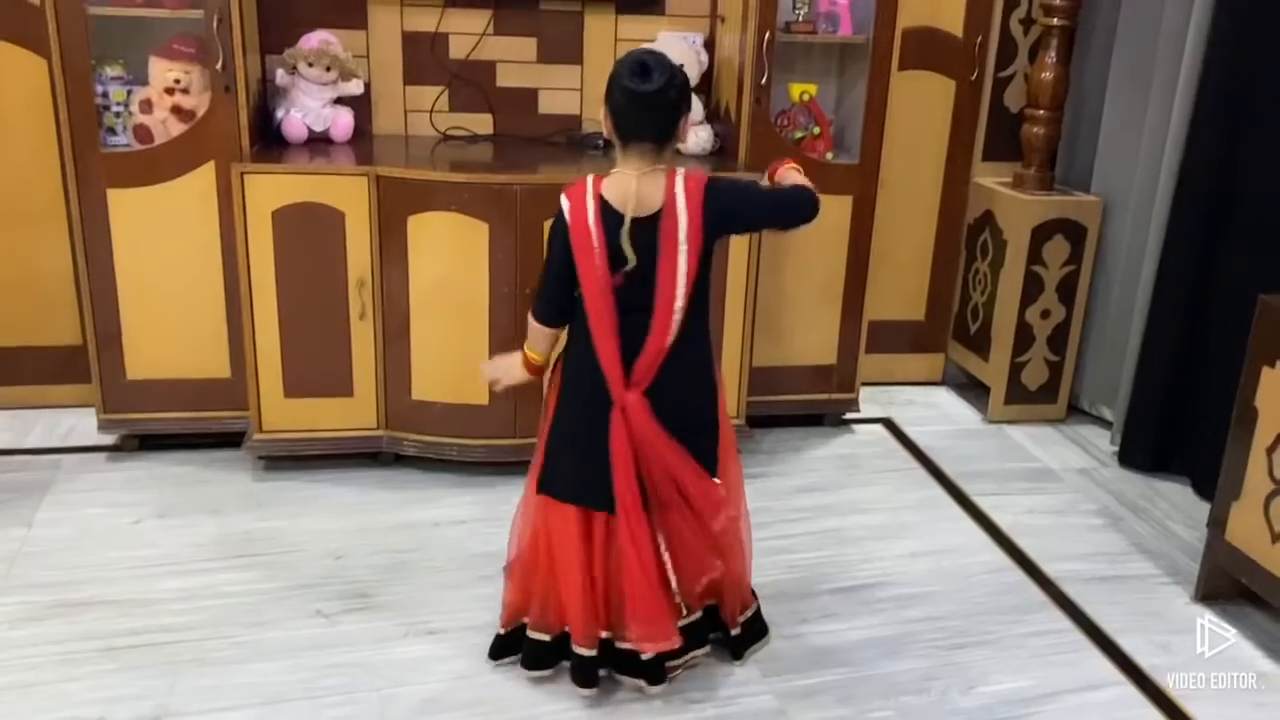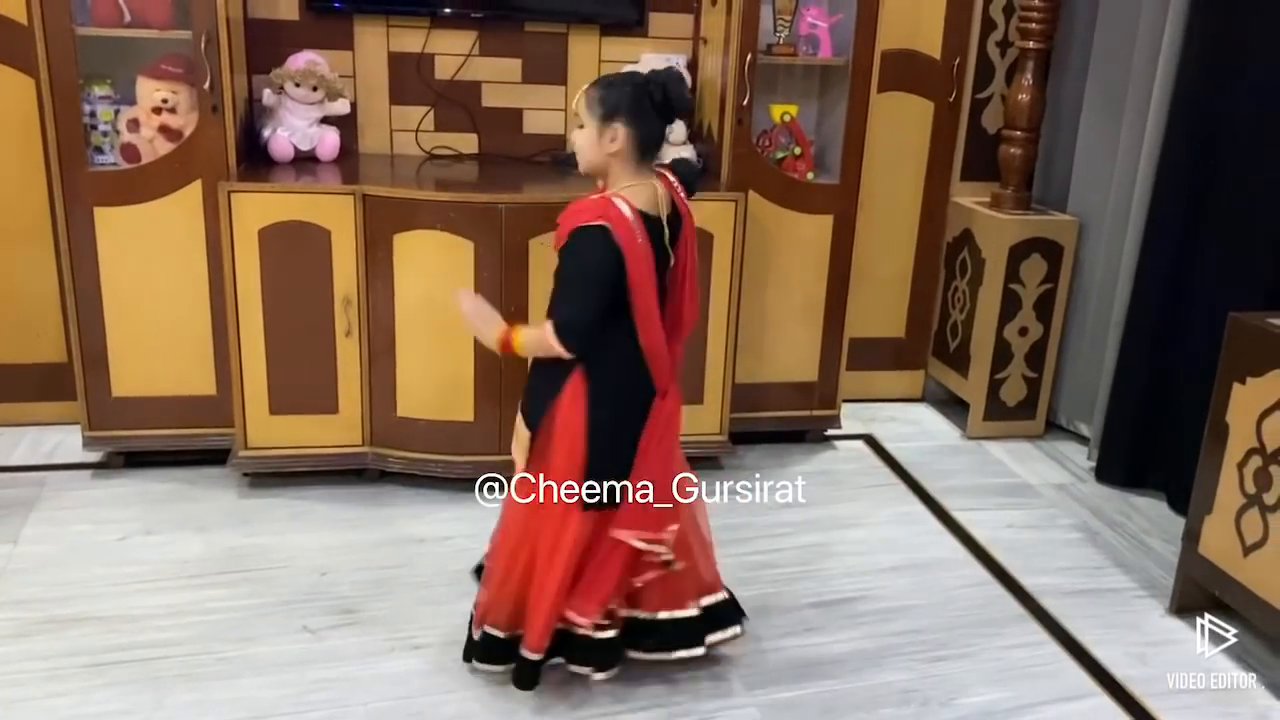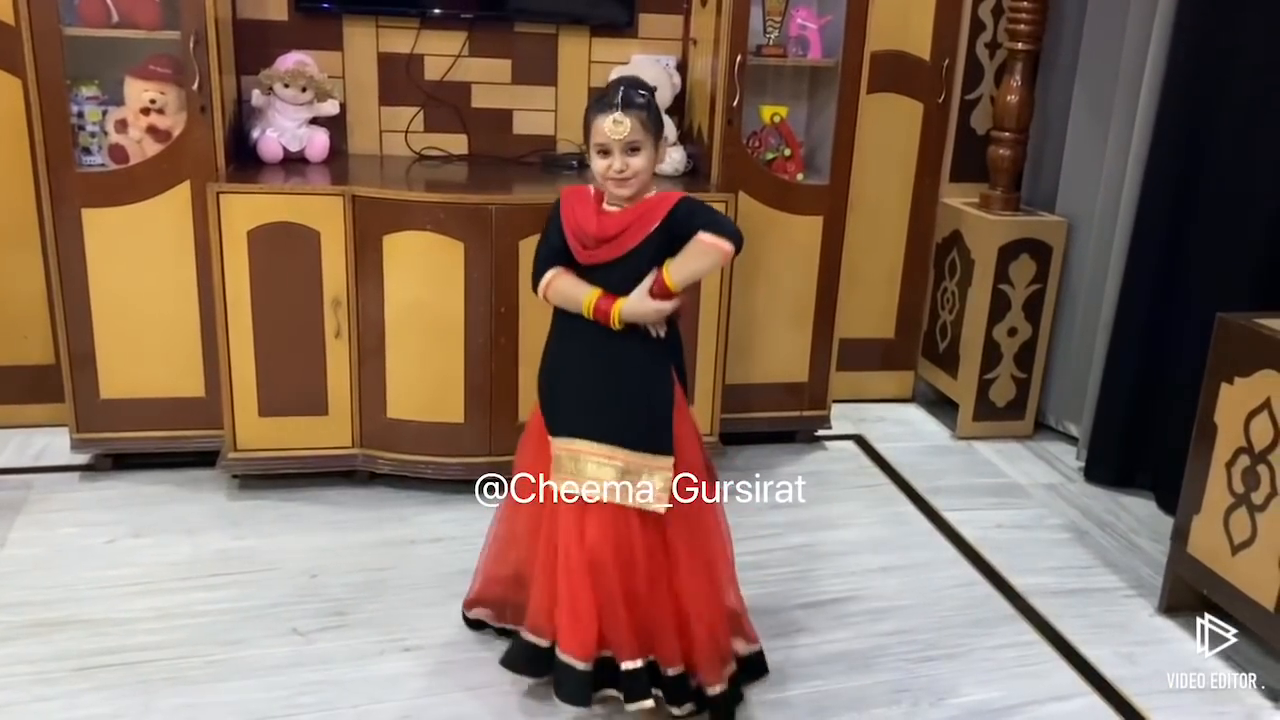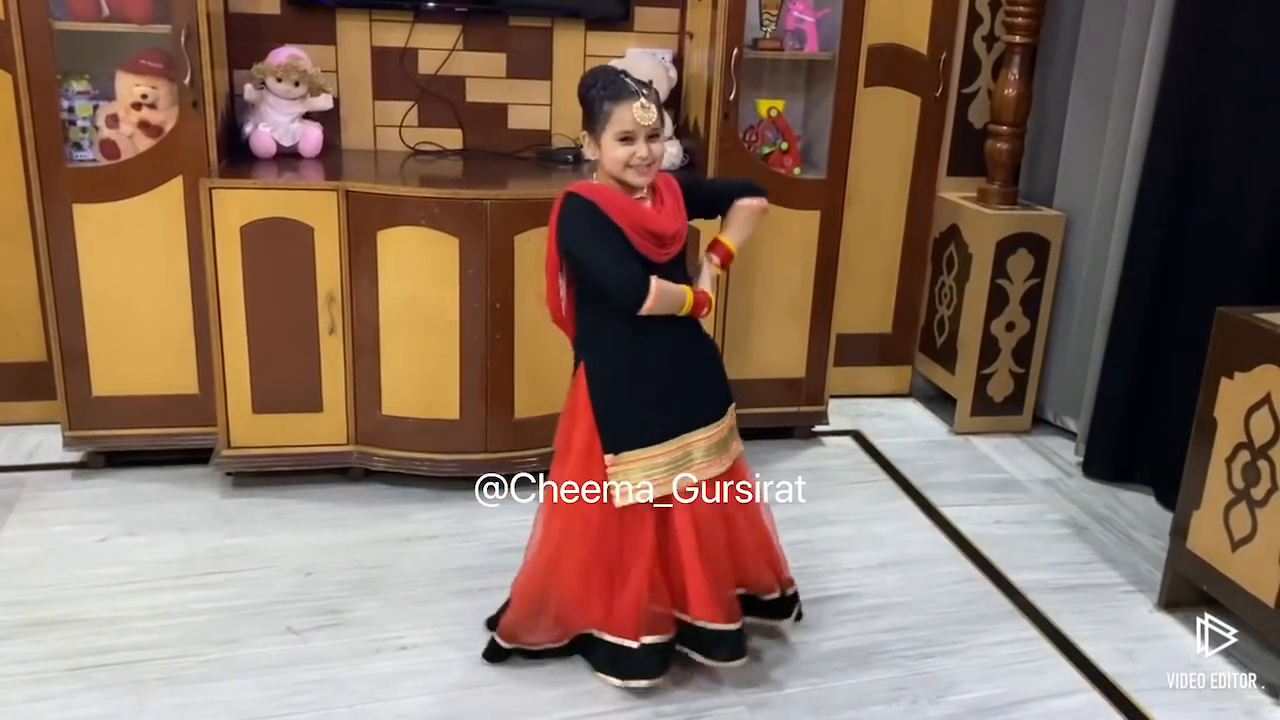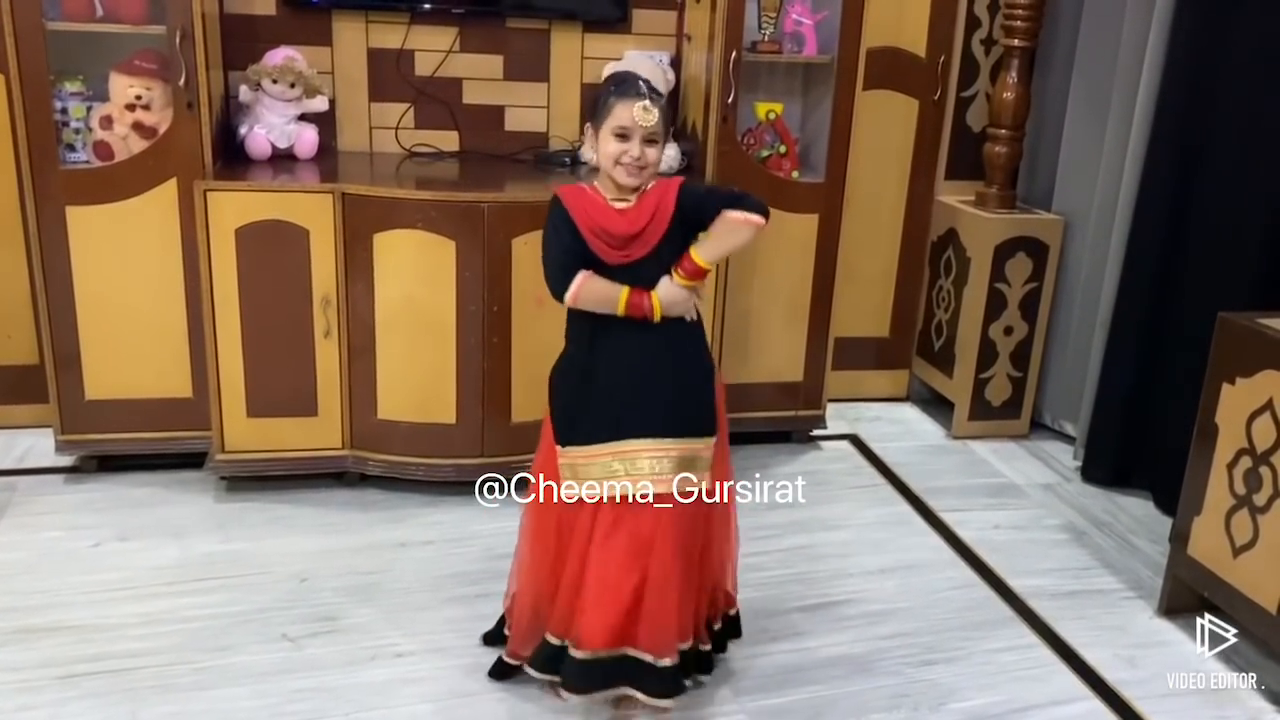
dt=1s
person 1, frame 1
left shoulder: (576, 207)
right shoulder: (704, 197)
left elbow: (549, 313)
right elbow: (802, 206)
left wrist: (527, 363)
right wrist: (787, 174)
left hip: (596, 396)
right hip: (682, 392)
left knee: (589, 512)
right knee: (683, 508)
left ankle: (584, 633)
right ankle: (675, 627)
person 1, frame 2
left shoulder: (597, 230)
right shoulder: (669, 192)
left elbow: (566, 337)
left wrist: (498, 332)
left hip: (589, 399)
right hip: (641, 390)
left knee: (565, 521)
right knee: (641, 505)
left ankle: (541, 632)
right ankle: (653, 613)
person 1, frame 3
left shoulder: (673, 212)
right shoulder: (570, 208)
left elbow: (724, 237)
right elbow: (547, 280)
left wrist: (653, 295)
right wrist: (616, 310)
left hip: (644, 398)
right hip: (571, 392)
left knee: (648, 528)
right knee: (569, 524)
left ankle: (676, 655)
right ankle: (580, 643)
person 1, frame 4
left shoulder: (672, 192)
right shoulder: (581, 208)
left elbow: (752, 198)
right elbow: (633, 291)
left wrist: (716, 261)
right wrist: (696, 298)
left hip: (686, 379)
right hip: (618, 387)
left knee: (702, 506)
right knee: (612, 516)
left ankle: (707, 621)
right ankle: (619, 631)
person 1, frame 5
left shoulder: (677, 200)
right shoulder: (568, 205)
left elbow: (749, 212)
right elbow: (566, 285)
left wrist: (685, 275)
right wrist: (651, 304)
left hip: (673, 395)
right hip: (592, 395)
left knee: (659, 526)
right knee: (578, 524)
left ankle: (645, 658)
right ankle: (566, 639)
